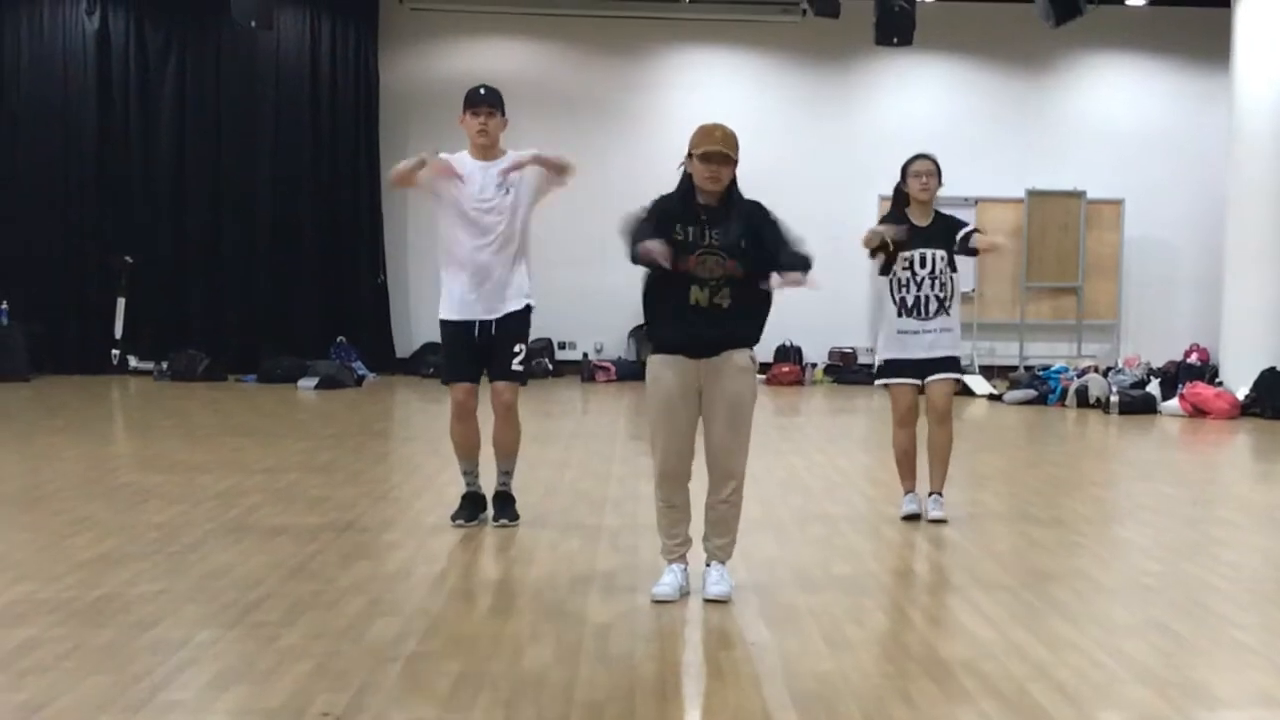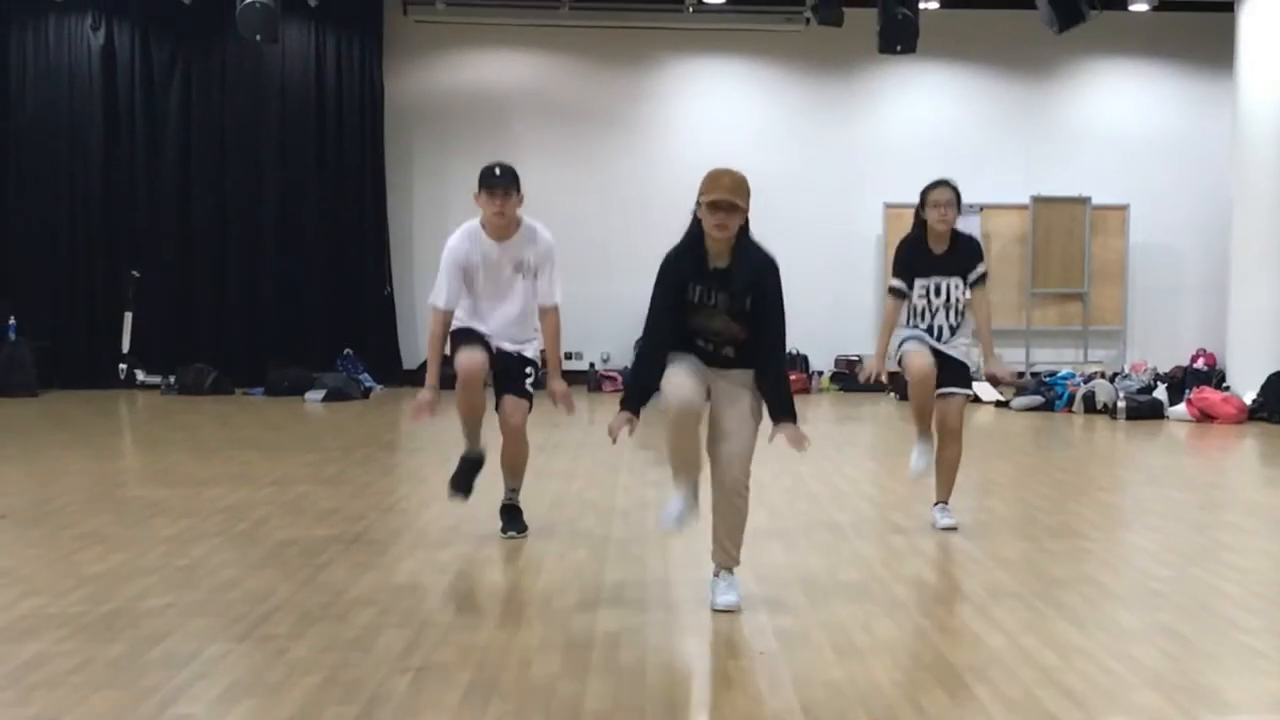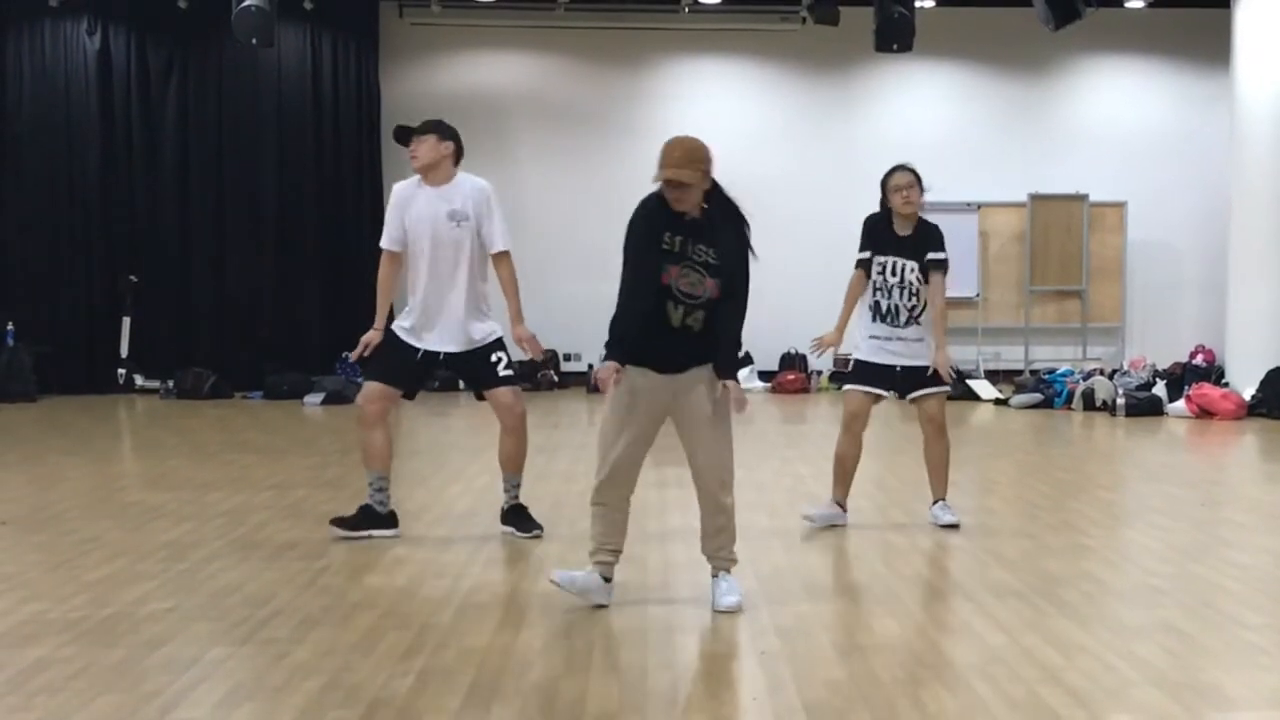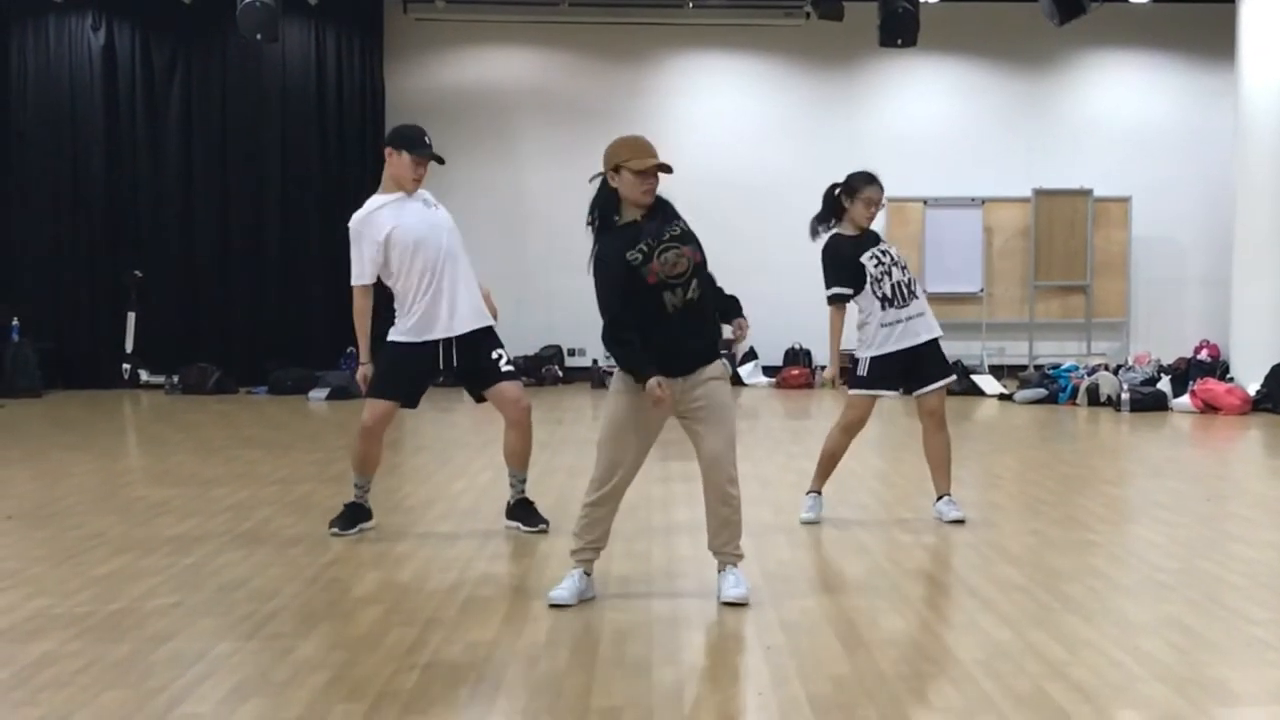
dt=0.7s
person 1, frame 1
left shoulder: (750, 215)
right shoulder: (669, 209)
left elbow: (784, 254)
right elbow: (641, 234)
left wrist: (792, 270)
right wrist: (647, 245)
left hip: (732, 356)
right hip: (672, 355)
left knee: (728, 468)
right knee: (670, 468)
left ankle: (717, 562)
right ankle: (675, 562)
person 1, frame 2
left shoulder: (761, 266)
right shoulder: (678, 263)
left elbow: (773, 339)
right elbow: (656, 333)
left wrist: (783, 414)
right wrist: (631, 405)
left hip: (740, 376)
right hip: (688, 365)
left knee: (733, 477)
right knee: (679, 400)
left ankle: (725, 573)
right ankle: (686, 486)
person 1, frame 3
left shoulder: (729, 235)
right shoulder: (649, 216)
left elbow: (731, 312)
right elbow: (633, 291)
left wrist: (727, 372)
right wrist: (616, 355)
left hip: (697, 376)
right hip: (640, 370)
left knee: (715, 477)
right knee: (613, 471)
left ankle: (722, 571)
right ankle: (600, 572)
person 1, frame 4
left shoulder: (667, 214)
right shoulder: (612, 246)
right elbow: (617, 324)
left wrist: (731, 311)
right wrist: (647, 375)
left hip: (705, 370)
right hip: (640, 375)
left knee: (721, 471)
right knee: (609, 476)
left ankle: (728, 565)
right ankle: (581, 570)
person 2, frame 1
left shoulder: (524, 168)
right shoulder: (444, 168)
left elbow: (564, 170)
right elbow: (398, 179)
left wrist: (535, 159)
right wrist: (422, 163)
left hip: (510, 304)
right hip: (459, 307)
left knee: (505, 400)
right knee: (461, 401)
left ankle: (504, 491)
right ankle: (472, 492)
person 2, frame 2
left shoulder: (539, 241)
right shoulder: (461, 243)
left elbow: (548, 308)
right elbow: (441, 310)
left wrist: (555, 374)
right wrist: (430, 381)
left hip: (519, 342)
right hip: (473, 332)
left knee: (514, 422)
right knee: (472, 369)
left ankle: (511, 506)
right ankle: (472, 451)
person 2, frame 3
left shoulder: (478, 192)
right shoulder: (403, 194)
left elbow: (500, 257)
right elbow: (391, 261)
left wrist: (518, 322)
right wrist: (378, 325)
left hip: (474, 329)
right hip: (414, 328)
left knee: (513, 409)
right knee: (369, 405)
left ankle: (512, 505)
right ankle: (379, 508)
person 2, frame 4
left shoulder: (427, 199)
right shoulder: (367, 218)
right elbow: (362, 290)
left wrist: (480, 293)
right wrist: (364, 358)
left hip: (471, 326)
right hip: (411, 336)
left knee: (518, 406)
right knee: (372, 421)
left ankle: (518, 502)
right ankle: (359, 505)
person 3, frame 1
left shoulder: (950, 226)
right shoulder: (893, 225)
left elbow: (994, 246)
right elbow: (868, 242)
left wrist: (988, 245)
right wrist: (879, 233)
left hip: (941, 338)
right hip: (899, 338)
left knee: (940, 412)
right knee: (904, 416)
left ankle: (936, 495)
right ankle: (909, 493)
person 3, frame 2
left shoulder: (969, 247)
right shoulder: (909, 248)
left elbow: (979, 302)
right elbow: (894, 302)
left wrist: (990, 356)
right wrist: (879, 354)
left hip: (953, 349)
right hip: (915, 340)
left knee: (951, 426)
right knee: (921, 370)
left ankle: (942, 504)
right ankle: (922, 437)
person 3, frame 3
left shoulder: (931, 235)
right shoulder: (874, 226)
left elbow: (937, 292)
right elbow: (860, 277)
left wrist: (940, 348)
right wrist: (838, 330)
left hip: (919, 347)
right hip: (873, 346)
left knee: (935, 422)
right knee: (852, 420)
left ankle: (940, 503)
right ankle: (836, 504)
person 3, frame 4
left shoulder: (873, 238)
right shoulder: (836, 248)
right elbow: (838, 306)
right wrist: (833, 360)
left hip: (920, 334)
right hip: (878, 344)
left knee: (934, 414)
right knee: (851, 420)
left ankle: (942, 498)
right ankle: (814, 494)
